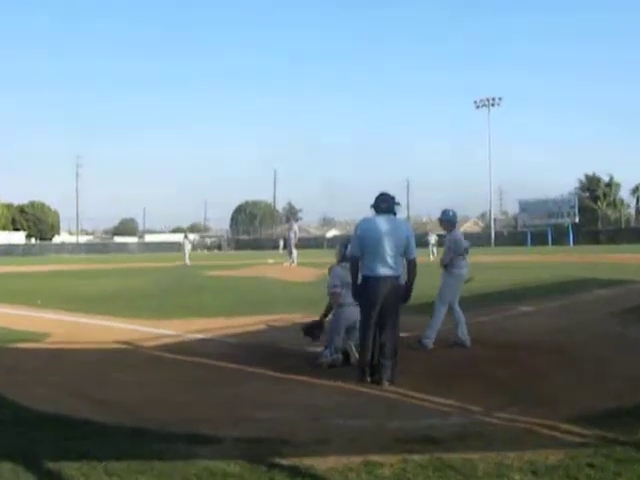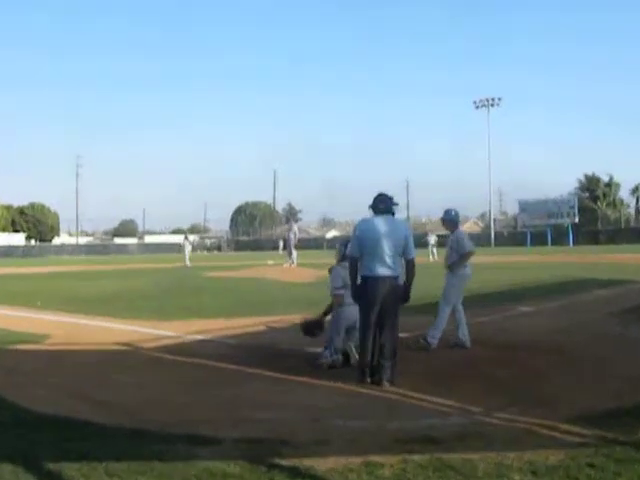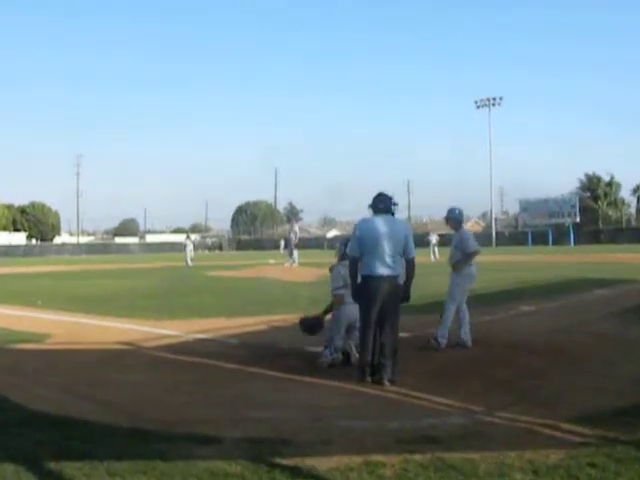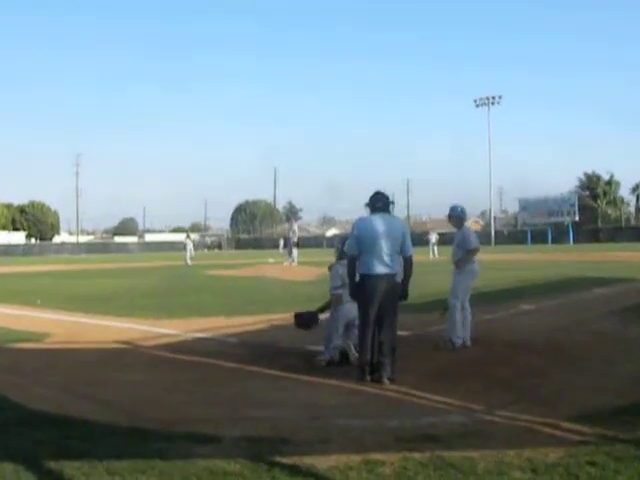
dt=0.1s
person 1, frame 1
left shoulder: (364, 224)
right shoulder: (404, 226)
left elbow: (355, 258)
right elbow: (411, 262)
left wrist: (354, 284)
right wrist: (409, 287)
left hip: (370, 283)
right hip: (393, 284)
left knee: (368, 327)
right knee: (389, 330)
person 1, frame 2
left shoulder: (362, 225)
right shoulder: (403, 227)
left elbow: (353, 259)
right elbow: (410, 262)
left wrist: (353, 285)
right wrist: (407, 288)
left hip: (369, 283)
right hip: (393, 284)
left knee: (368, 328)
right knee: (389, 330)
person 1, frame 3
left shoulder: (362, 225)
right shoulder: (403, 226)
left elbow: (354, 259)
right elbow: (410, 261)
left wrist: (354, 285)
right wrist: (407, 287)
left hip: (369, 282)
right hip: (393, 283)
left knee: (368, 327)
right knee: (389, 329)
person 1, frame 4
left shoulder: (360, 223)
right shoulder: (400, 224)
left elbow: (352, 258)
right elbow: (408, 259)
left wrist: (352, 284)
right wrist: (405, 285)
left hip: (367, 281)
right hip: (391, 281)
left knee: (366, 326)
right knee: (388, 328)
person 2, frame 1
left shoulder: (456, 235)
right shoulder: (450, 235)
left elbow: (465, 248)
left wrist: (450, 260)
left hip: (455, 273)
right hip: (455, 272)
left knee: (441, 304)
right knee: (453, 305)
left ankle: (427, 340)
person 2, frame 2
left shoulder: (460, 235)
right shoulder: (453, 236)
left elbow: (470, 251)
left wrist: (456, 265)
left hip: (459, 274)
right hip: (455, 274)
left knee: (445, 305)
right knee: (456, 305)
left ankle: (432, 340)
person 2, frame 3
left shoulder: (464, 234)
right shoulder: (457, 235)
left elbow: (475, 251)
left wrist: (460, 264)
left hip: (464, 272)
right hip: (460, 272)
left knee: (451, 304)
right knee: (460, 305)
person 2, frame 4
left shoulder: (466, 232)
right shoulder: (459, 233)
left elbow: (475, 249)
left wrist: (461, 261)
right wrist: (458, 263)
left hip: (466, 270)
right hip: (462, 271)
left knee: (453, 301)
right knee: (463, 303)
right ankle: (464, 338)
person 3, frame 1
left shoulder: (337, 270)
left elbow: (335, 298)
left wrist: (323, 316)
left hip: (343, 311)
right hip: (359, 311)
left knee: (333, 344)
right knee: (352, 342)
left ankle: (333, 356)
right ankle: (350, 348)
person 3, frame 2
left shoulder: (337, 270)
left elbow: (338, 298)
left wrist: (323, 314)
left hip: (343, 311)
right hip: (359, 311)
left knee: (333, 343)
right knee: (353, 342)
left ankle: (330, 356)
right ankle: (350, 349)
person 3, frame 3
left shoulder: (338, 269)
left elbow: (338, 298)
left wrist: (324, 313)
left hip: (343, 310)
right hip: (359, 310)
left knee: (333, 344)
right knee: (353, 341)
left ankle: (332, 355)
right ankle: (350, 349)
person 3, frame 4
left shoulder: (337, 269)
left elbow: (336, 298)
left wrist: (319, 310)
left hip: (341, 309)
right hip: (357, 309)
left knee: (332, 342)
right knee: (352, 341)
left ankle: (331, 353)
right ankle: (350, 348)
